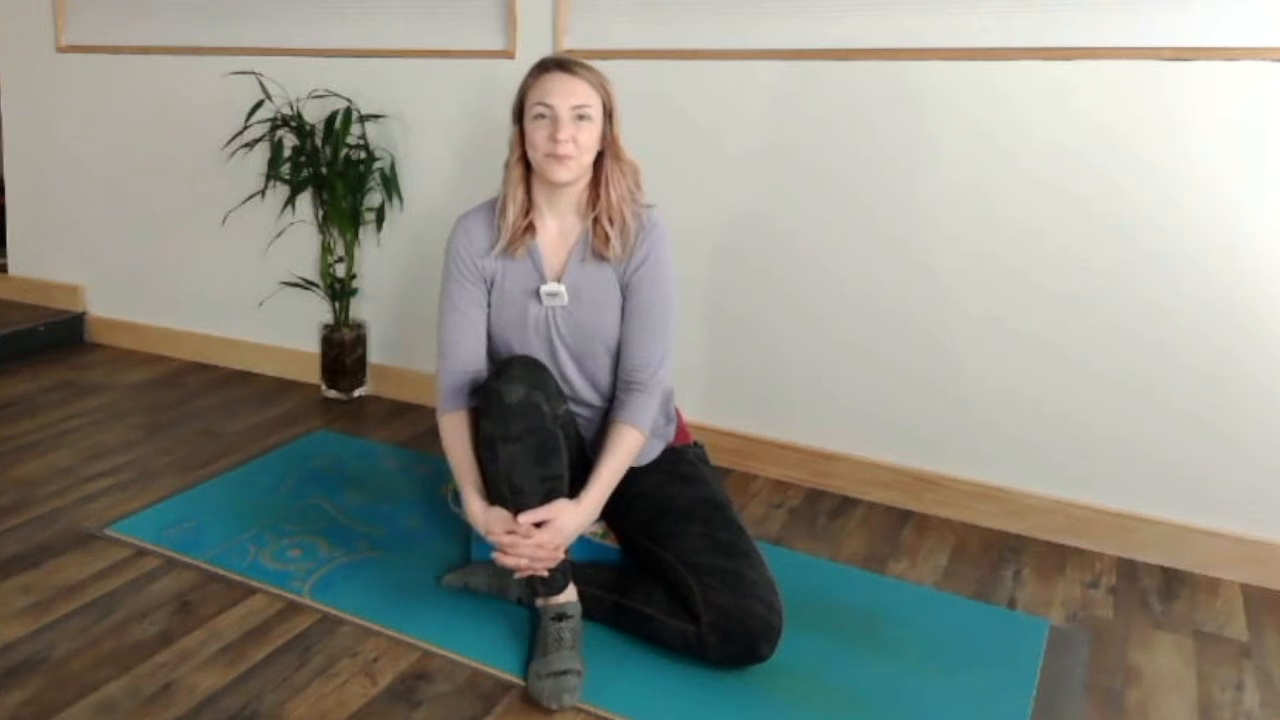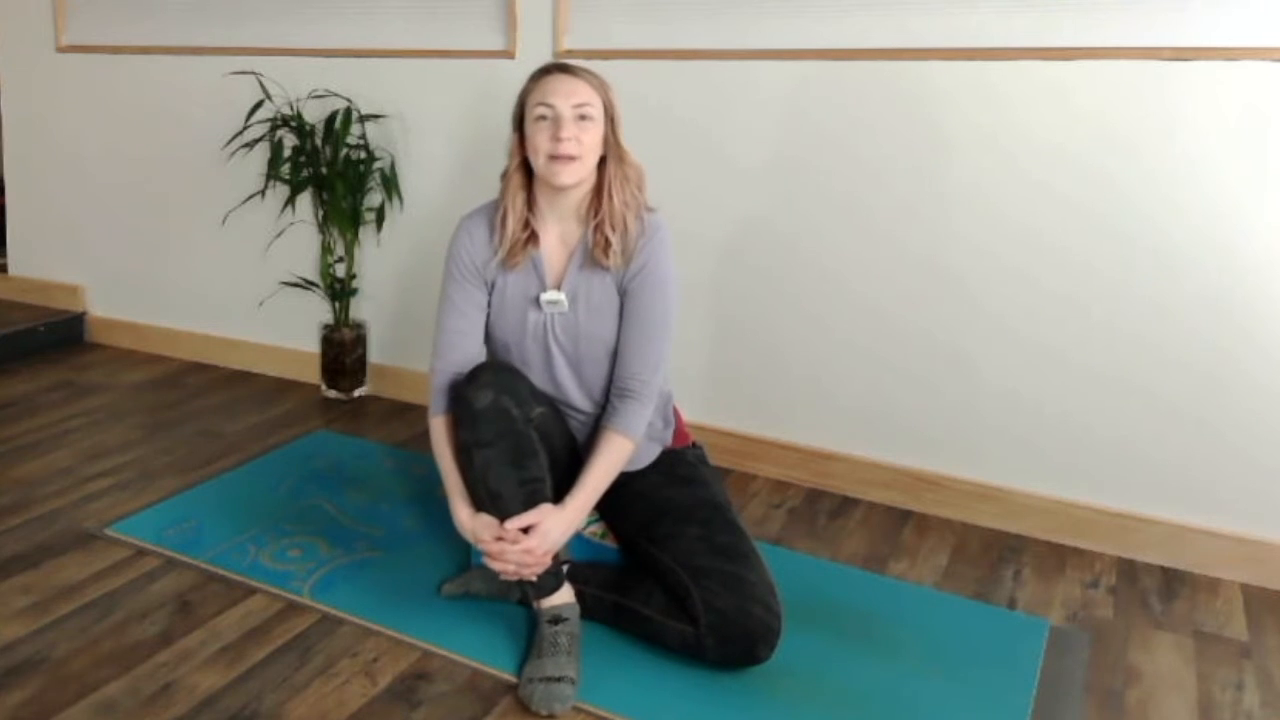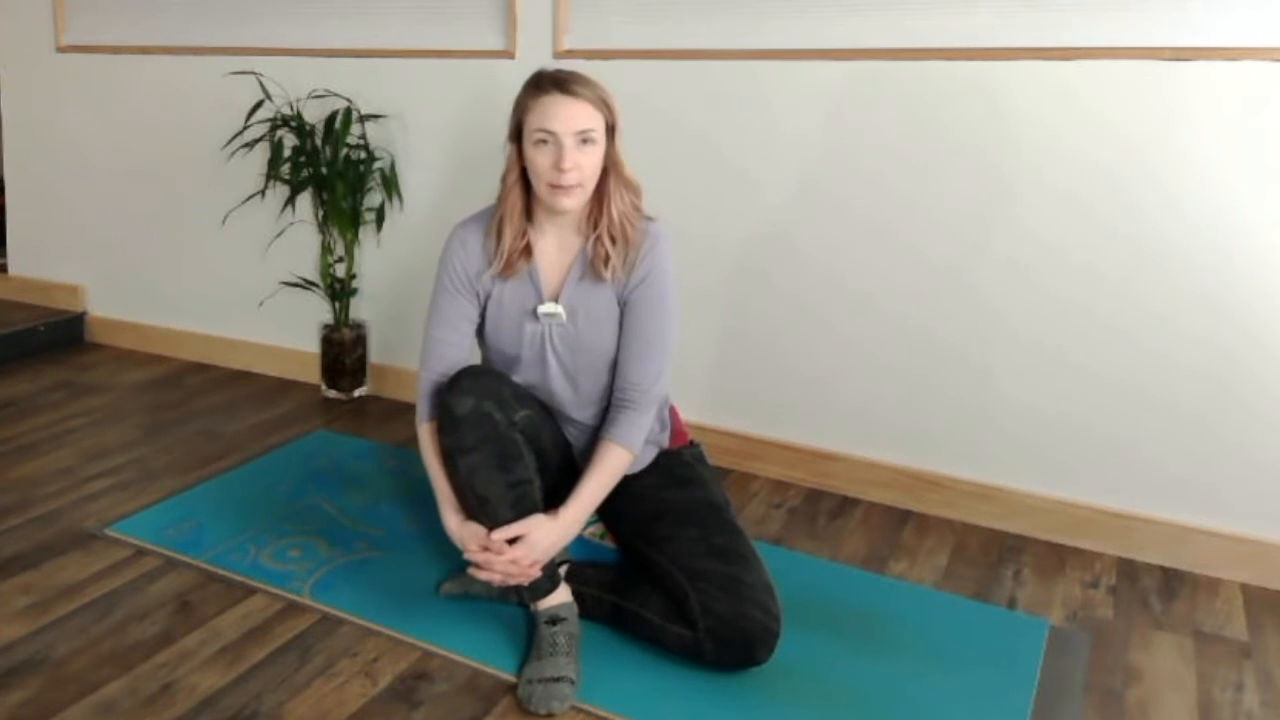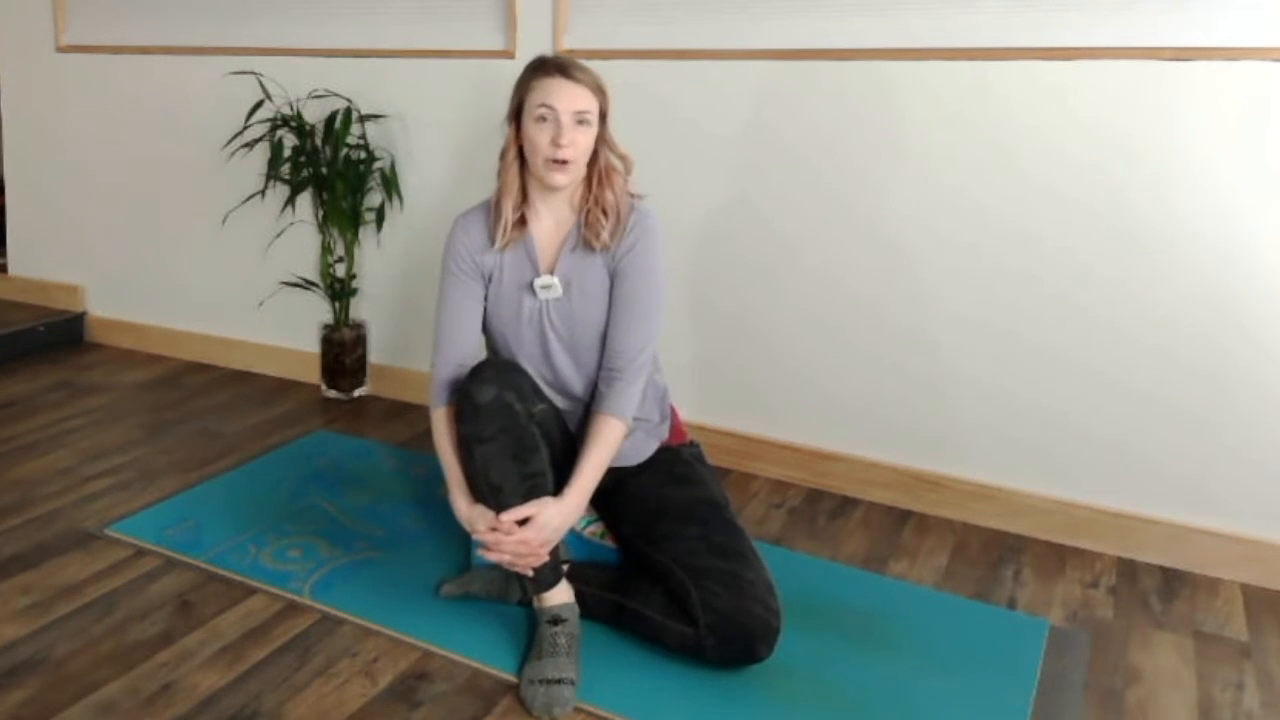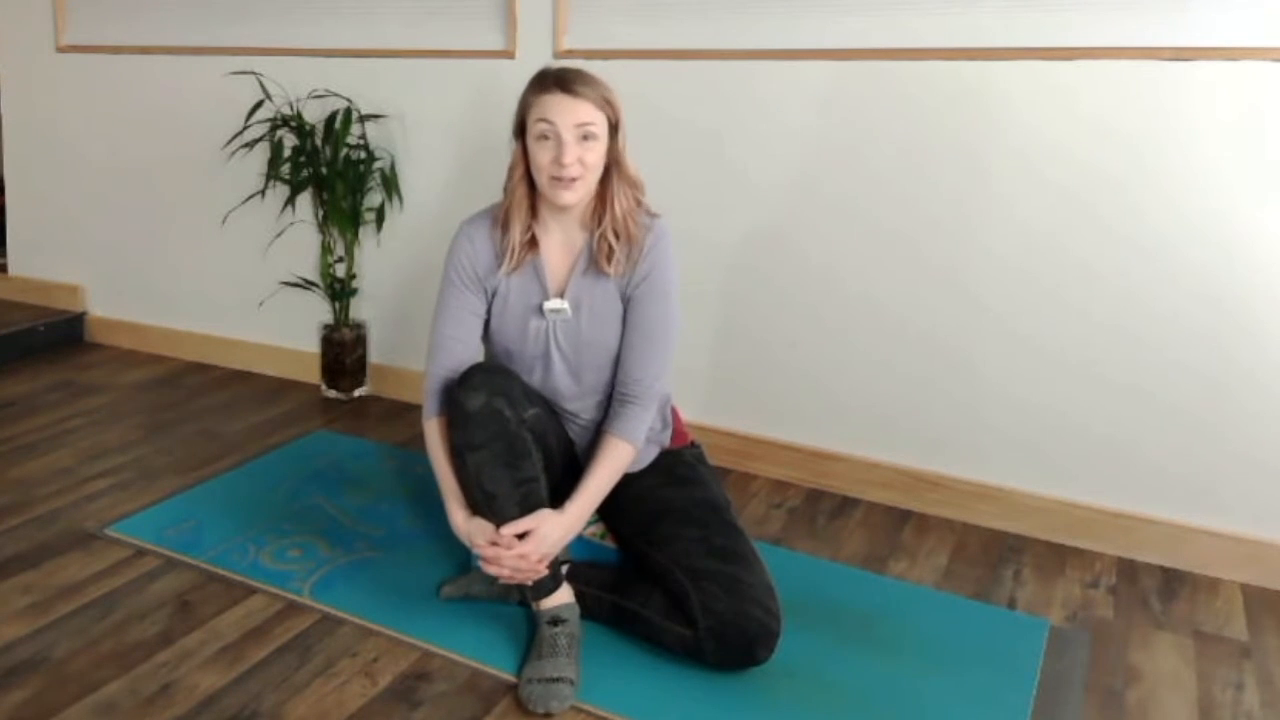
dt=1s
person 1, frame 1
left shoulder: (639, 235)
right shoulder: (478, 235)
left elbow: (643, 386)
right elbow: (457, 381)
left wrist: (587, 506)
right wrist: (477, 502)
left hip: (638, 452)
right hip: (532, 452)
left knee: (748, 628)
right knee: (518, 384)
left ankle: (534, 576)
right ankle: (557, 595)
person 1, frame 2
left shoulder: (642, 237)
right shoulder: (480, 237)
left elbow: (637, 393)
right elbow: (450, 384)
left wrist: (570, 512)
right wrist: (465, 508)
left hip: (638, 454)
right hip: (534, 452)
left knee: (748, 630)
right knee: (485, 388)
left ankle: (535, 577)
right ankle: (552, 596)
person 1, frame 3
left shoulder: (642, 246)
right shoulder: (474, 245)
left elbow: (637, 405)
right elbow: (436, 392)
left wrist: (565, 523)
right wrist: (455, 519)
left hip: (636, 457)
right hip: (532, 453)
left knee: (746, 631)
right knee: (470, 392)
left ankle: (528, 579)
right ankle: (550, 598)
person 1, frame 4
left shoulder: (631, 225)
right shoulder: (476, 233)
left elbow: (626, 375)
right elbow: (450, 377)
left wrist: (571, 502)
right wrist: (464, 501)
left hip: (634, 447)
right hip: (532, 448)
left knee: (746, 628)
right knee: (488, 384)
left ankle: (533, 576)
right ankle: (553, 597)
person 1, frame 5
left shoulder: (645, 242)
right shoulder: (481, 241)
left elbow: (638, 401)
right elbow: (443, 390)
left wrist: (571, 517)
right wrist: (462, 516)
left hip: (637, 455)
right hip: (534, 450)
left knee: (747, 631)
right knee: (477, 389)
left ankle: (530, 580)
right ankle: (552, 596)
